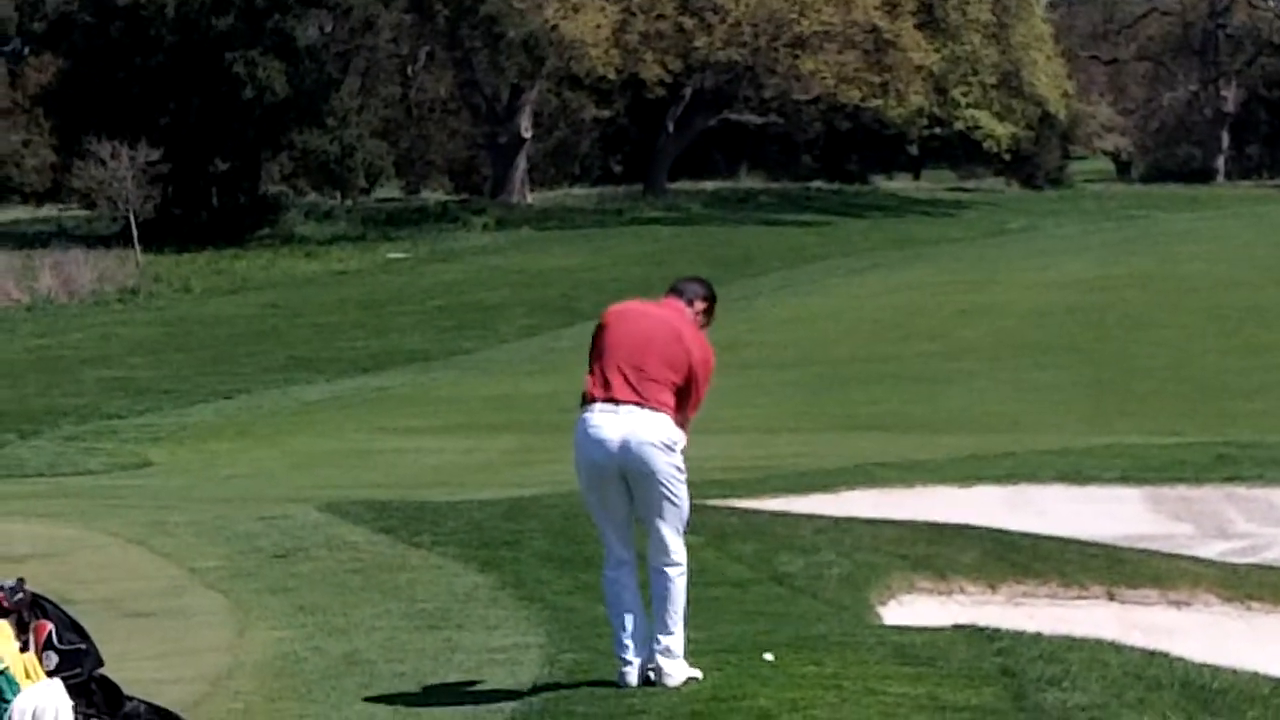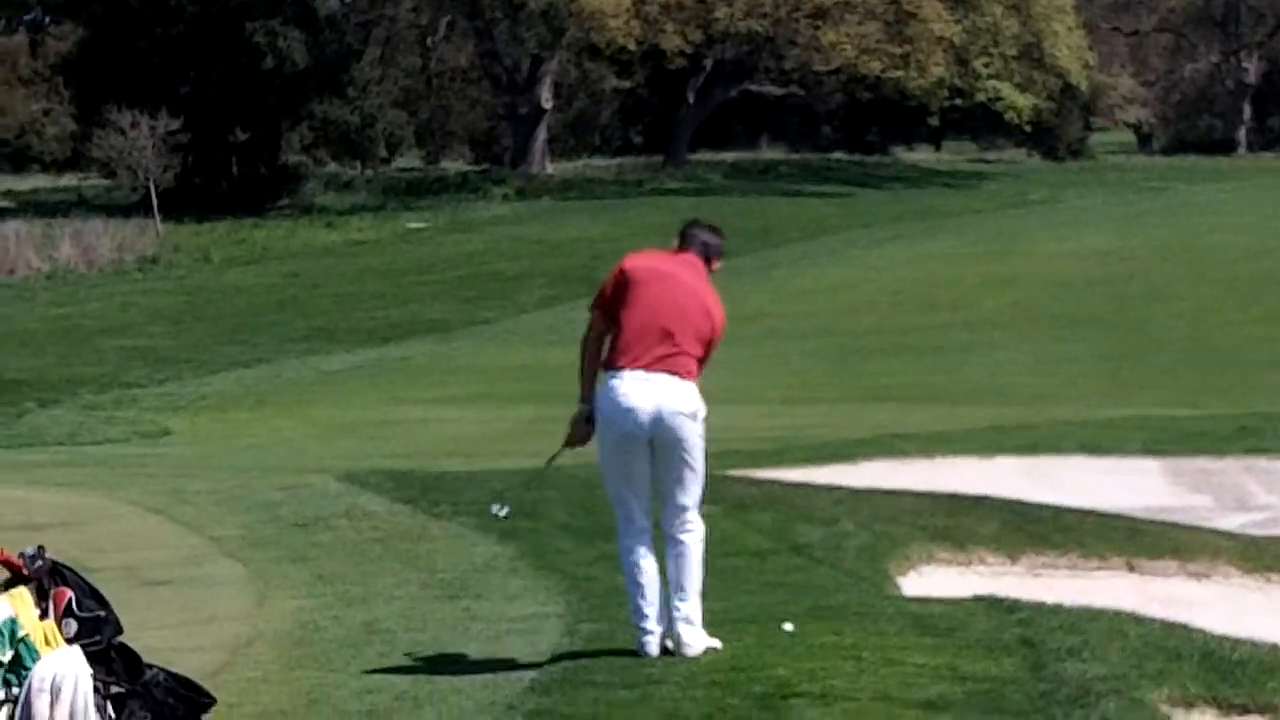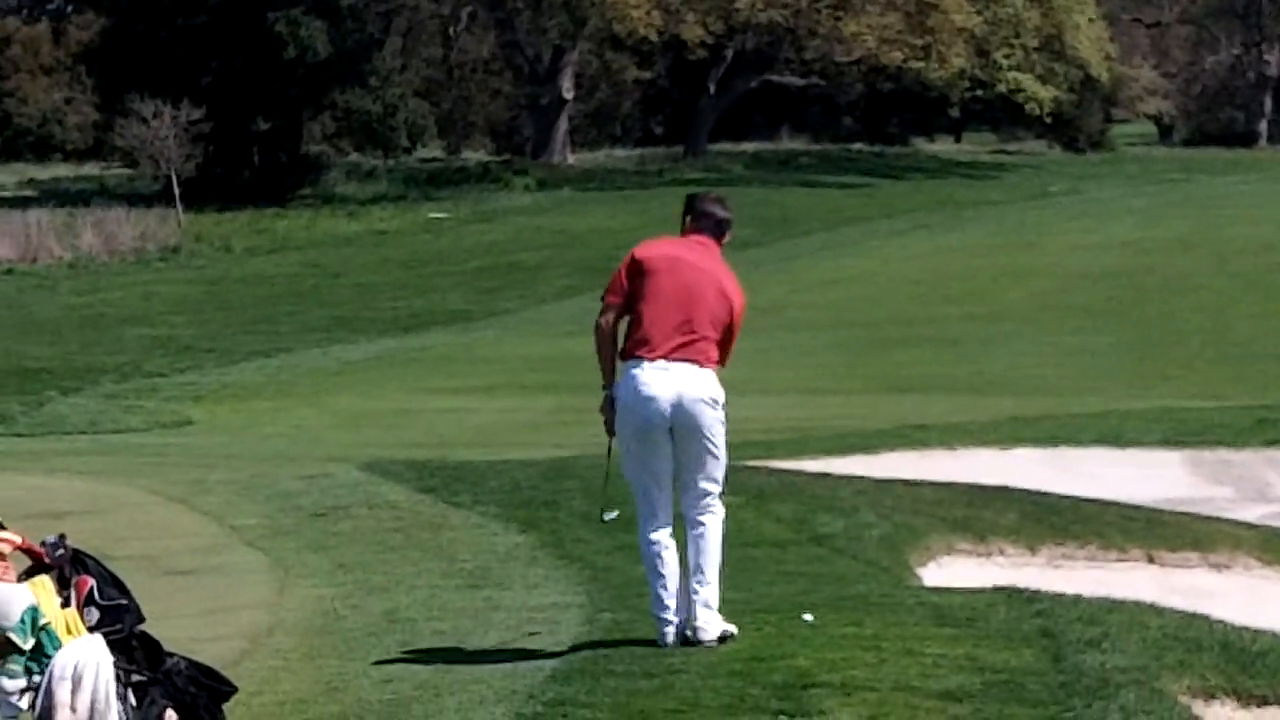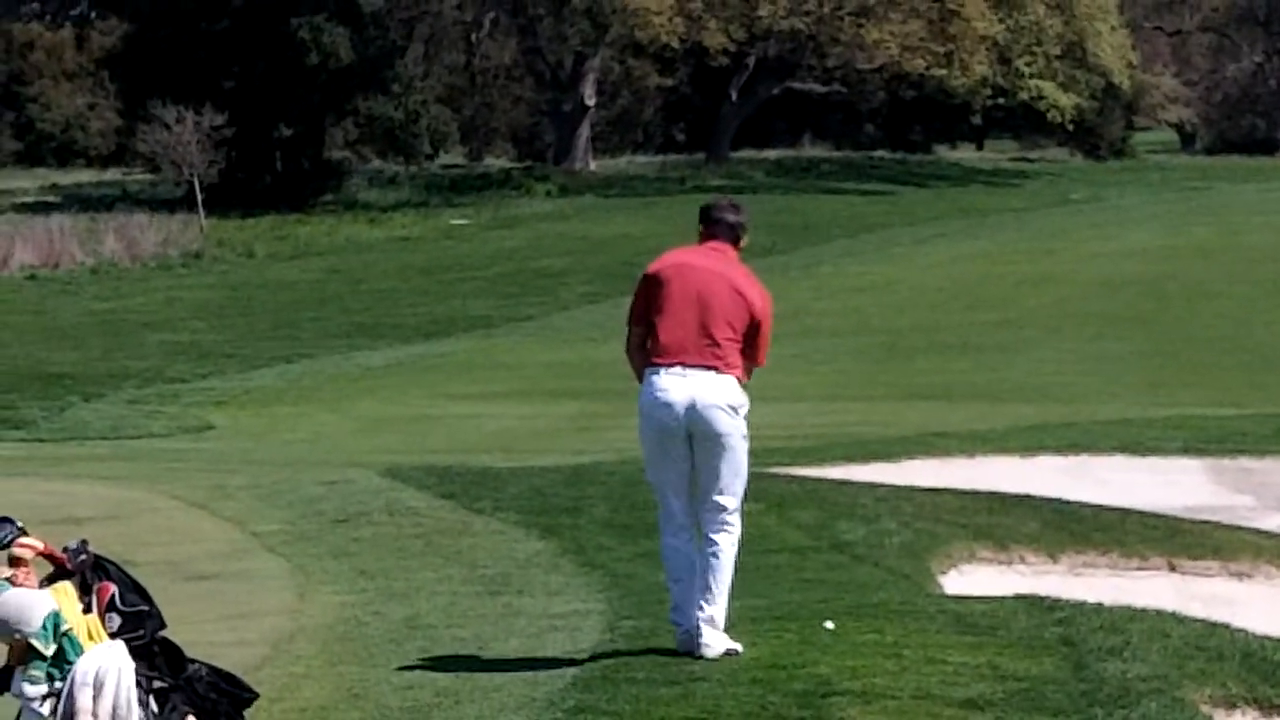
dt=0.2s
person 1, frame 1
left shoulder: (616, 313)
right shoulder: (697, 345)
right wrist: (673, 474)
left hip: (594, 427)
right hip: (649, 432)
left knee: (617, 557)
right knee: (668, 557)
left ankle: (631, 664)
right ankle: (667, 662)
person 1, frame 2
left shoulder: (633, 265)
right shoulder: (714, 308)
left elbow: (594, 335)
left wrist: (587, 403)
left hip: (622, 393)
right hip: (677, 399)
left knee: (633, 526)
right knee: (685, 523)
left ankle: (649, 634)
right ankle: (686, 631)
person 1, frame 3
left shoulder: (646, 252)
right shoulder: (732, 287)
left elbow: (606, 324)
left wrist: (610, 388)
left hip: (642, 383)
right hip: (697, 387)
left knee: (654, 515)
right knee: (705, 507)
left ankle: (669, 623)
right ankle: (705, 616)
person 1, frame 4
left shoulder: (663, 265)
right shoulder: (754, 290)
left elbow: (634, 344)
right elbow: (747, 369)
left hip: (662, 389)
right hip: (717, 393)
left knee: (675, 522)
right knee: (721, 521)
left ankle: (686, 630)
right ankle: (709, 631)
